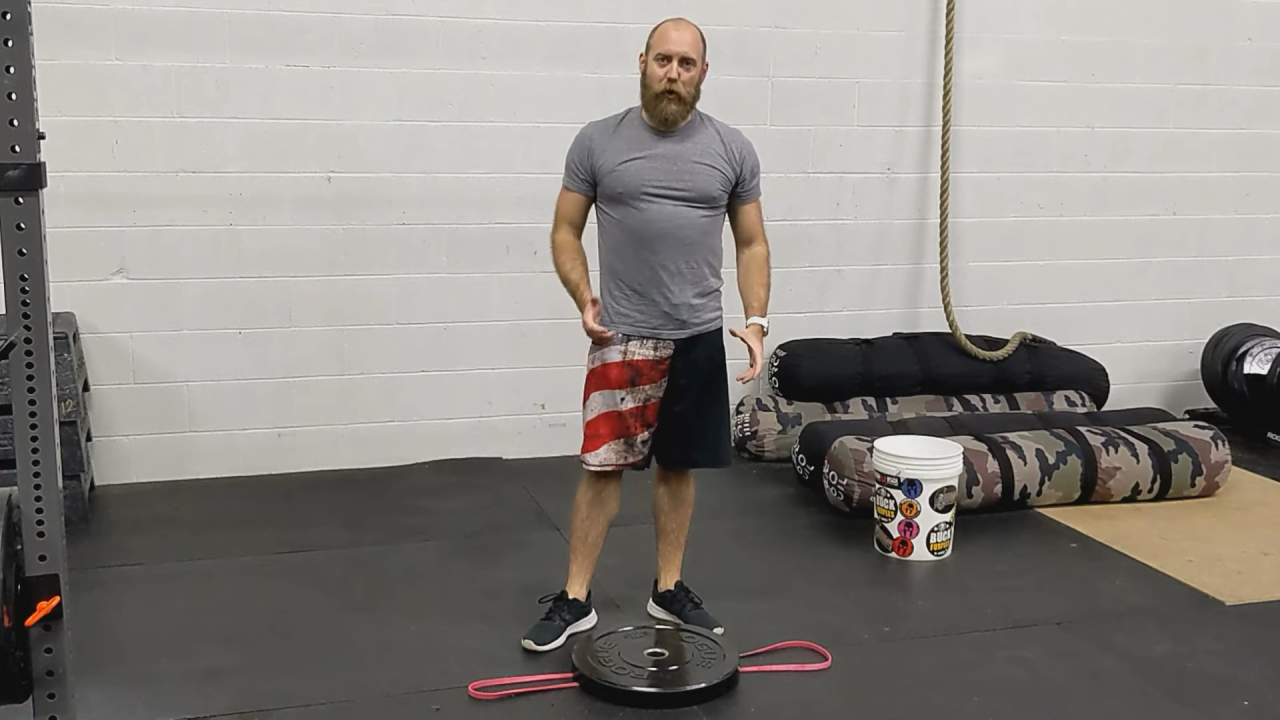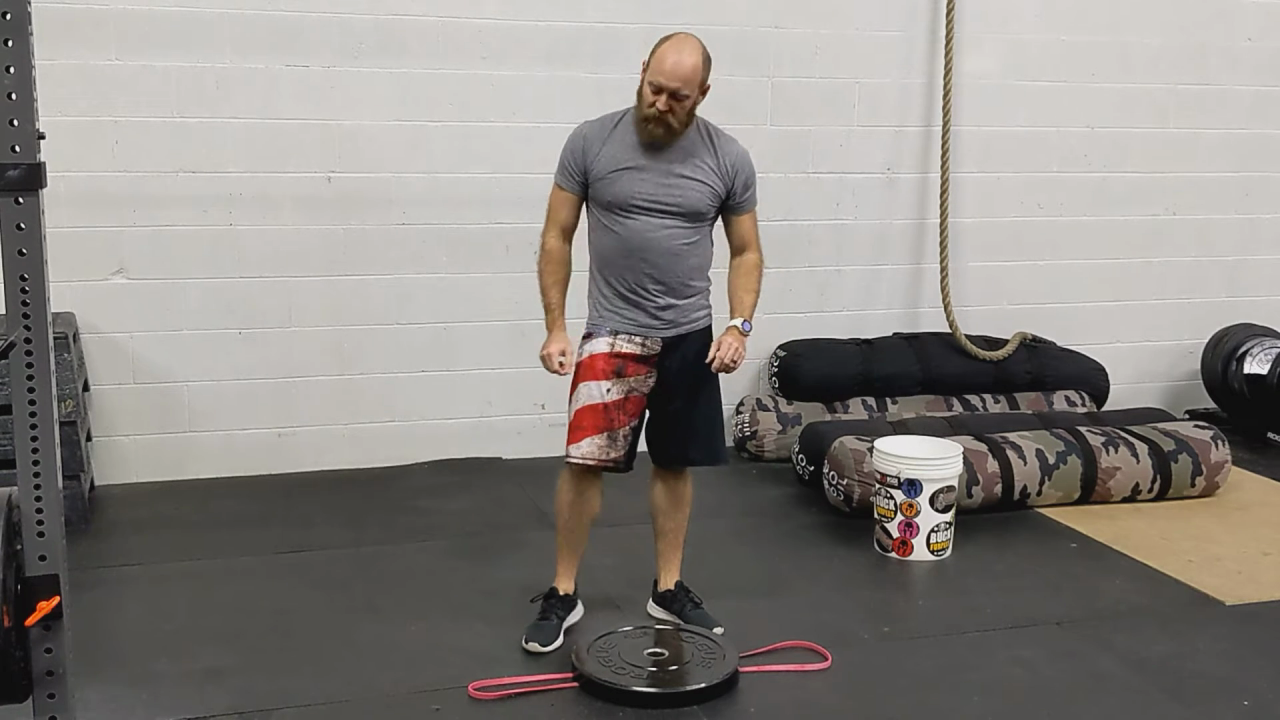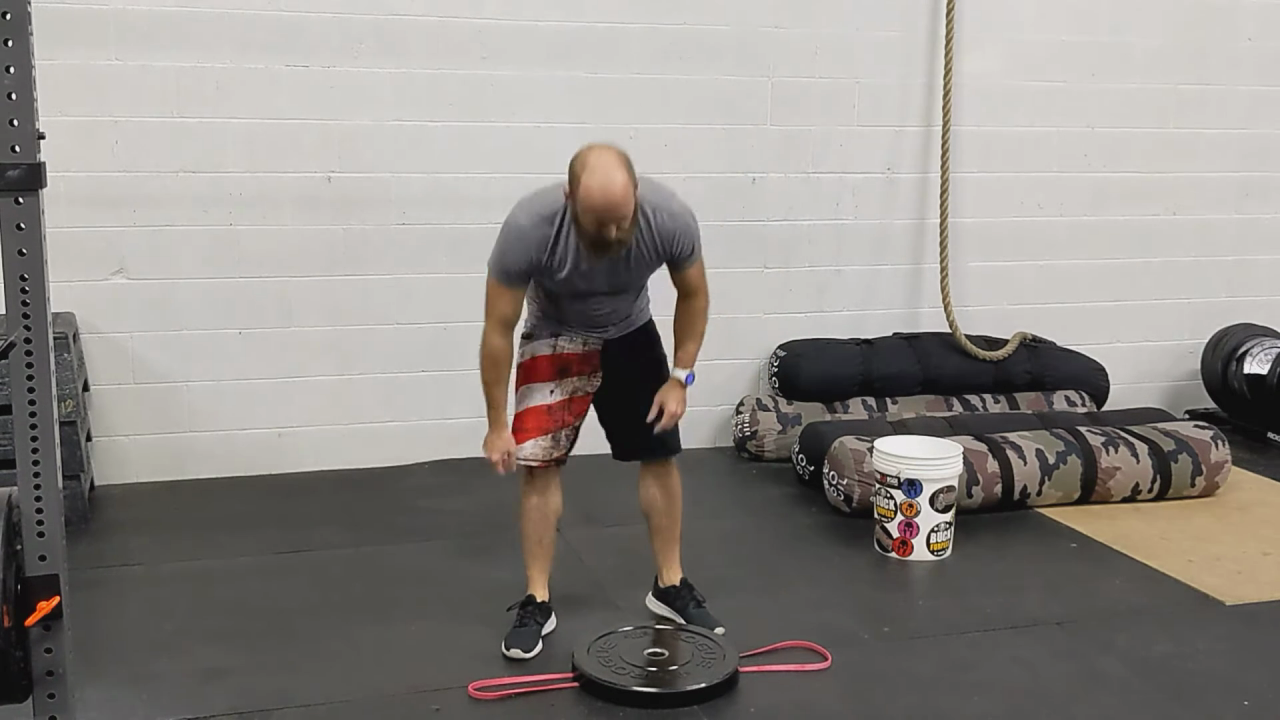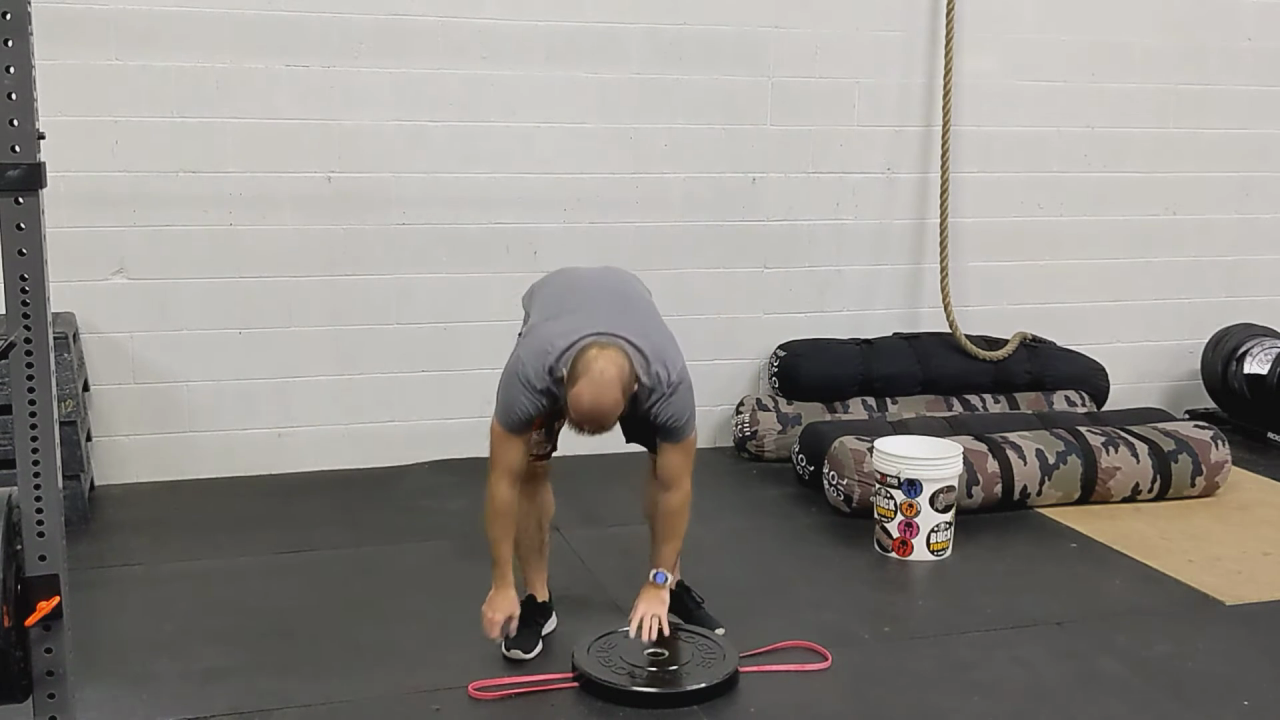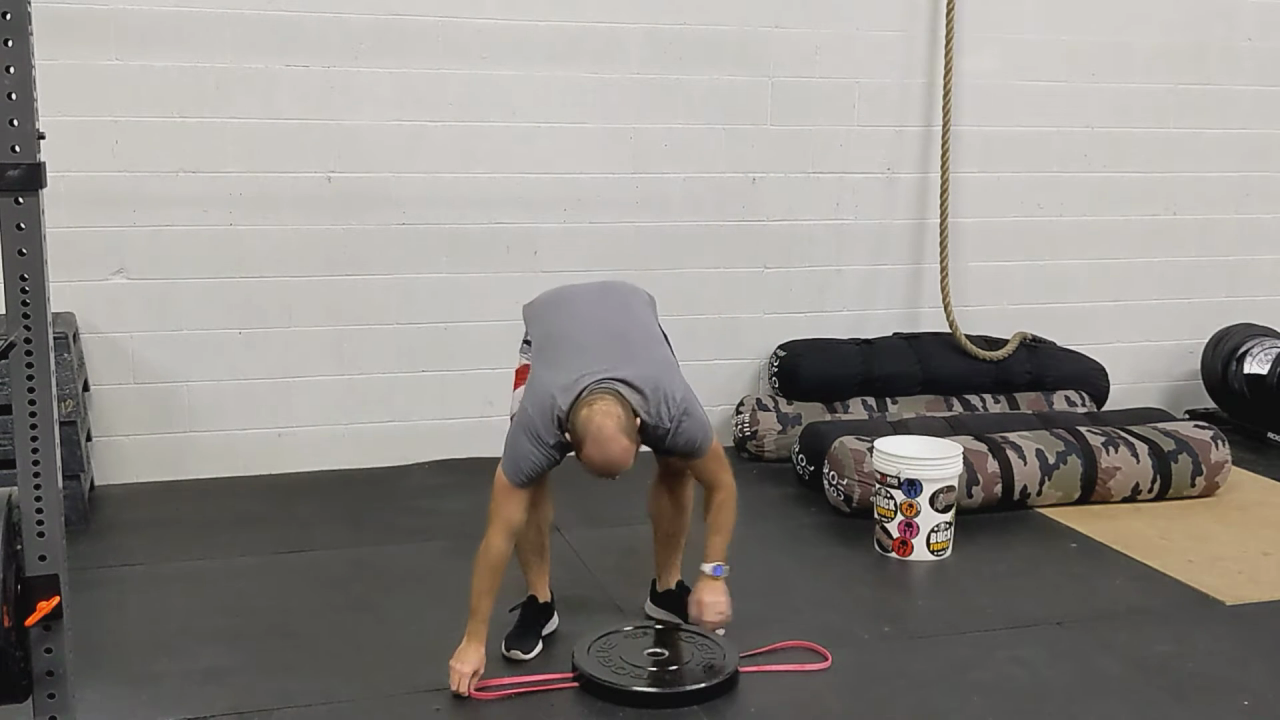
dt=0.5s
person 1, frame 1
left shoulder: (732, 148)
right shoulder: (597, 142)
left elbow: (751, 244)
right elbow: (566, 231)
left wrist: (756, 319)
right wrist: (585, 299)
left hip: (700, 337)
right hip: (624, 339)
left knee: (678, 466)
right knee: (603, 466)
left ankle: (669, 589)
right ankle: (574, 599)
person 1, frame 2
left shoulder: (729, 158)
right shoulder: (590, 141)
left elbow: (746, 251)
right elbow: (556, 238)
left wrist: (738, 325)
right wrist: (554, 327)
left hip: (690, 336)
right hip: (613, 333)
left knee: (675, 465)
right knee: (584, 461)
left ankle: (668, 590)
right ankle: (561, 594)
person 1, frame 3
left shoulder: (670, 217)
right shoulder: (528, 227)
left elbow: (693, 296)
right elbow: (497, 331)
left wrist: (680, 377)
right wrist: (497, 425)
left hip: (632, 335)
right hip: (556, 339)
left knee: (659, 457)
right knee: (540, 463)
left ankle: (670, 585)
right ankle: (537, 602)
person 1, frame 4
left shoulder: (666, 380)
right shoulder: (530, 374)
left elbow: (675, 486)
right elbow: (505, 479)
left wrist: (658, 583)
right wrist: (503, 585)
left knee: (667, 456)
right knee: (530, 462)
left ankle: (678, 586)
right ankle: (538, 600)
person 1, frame 5
left shoulder: (673, 409)
right shoulder: (539, 423)
left elbow: (722, 487)
right elbow: (501, 533)
left wrist: (712, 575)
right wrist: (474, 640)
left knee: (677, 463)
right knee: (528, 478)
left ankle: (667, 589)
right ankle: (539, 603)
